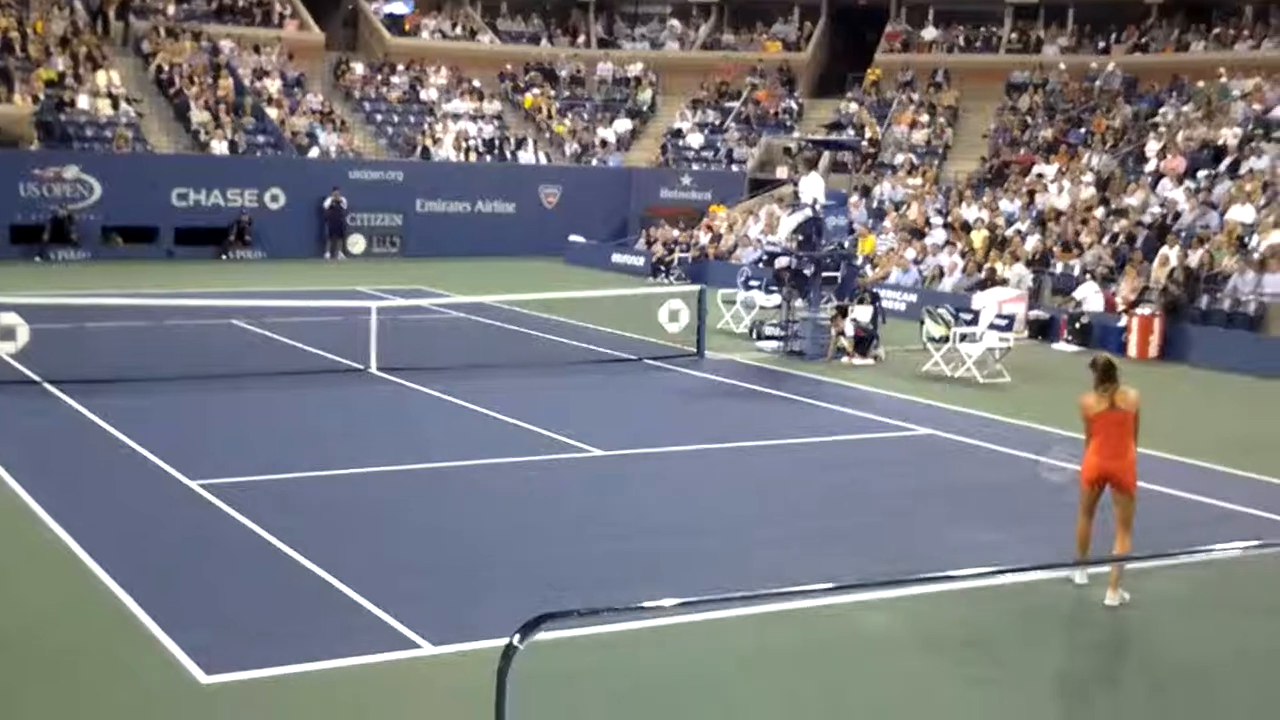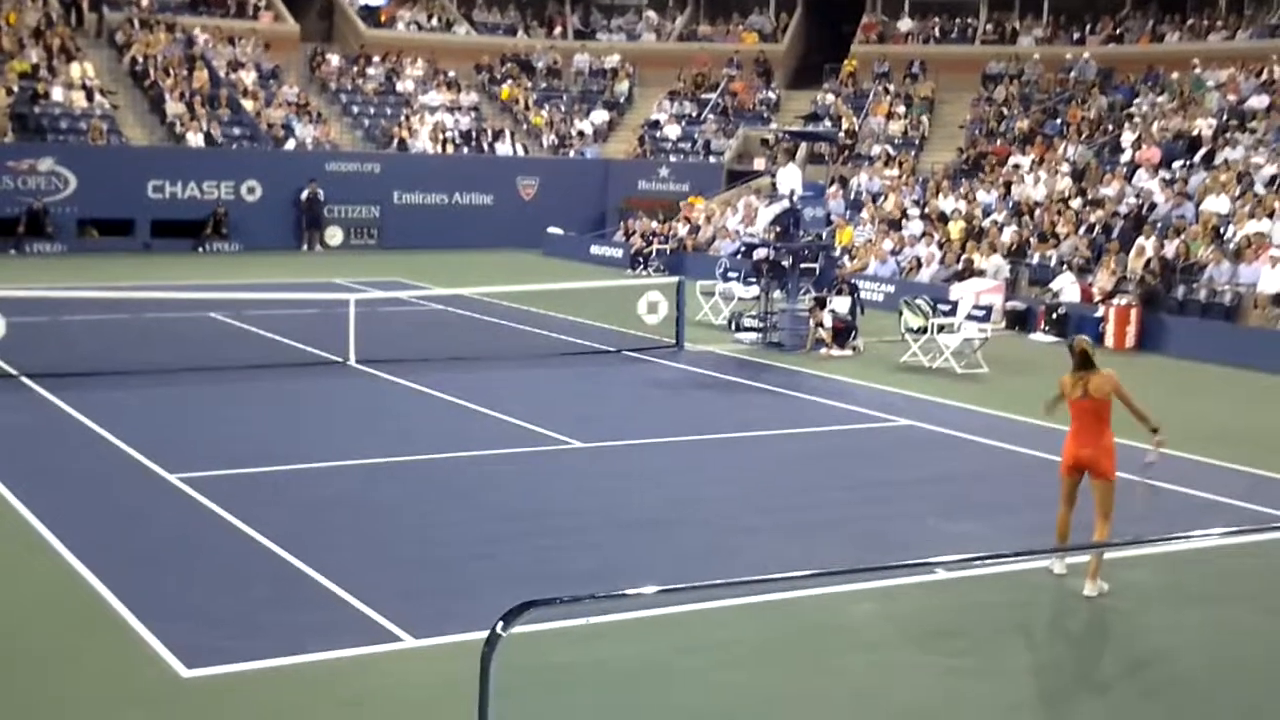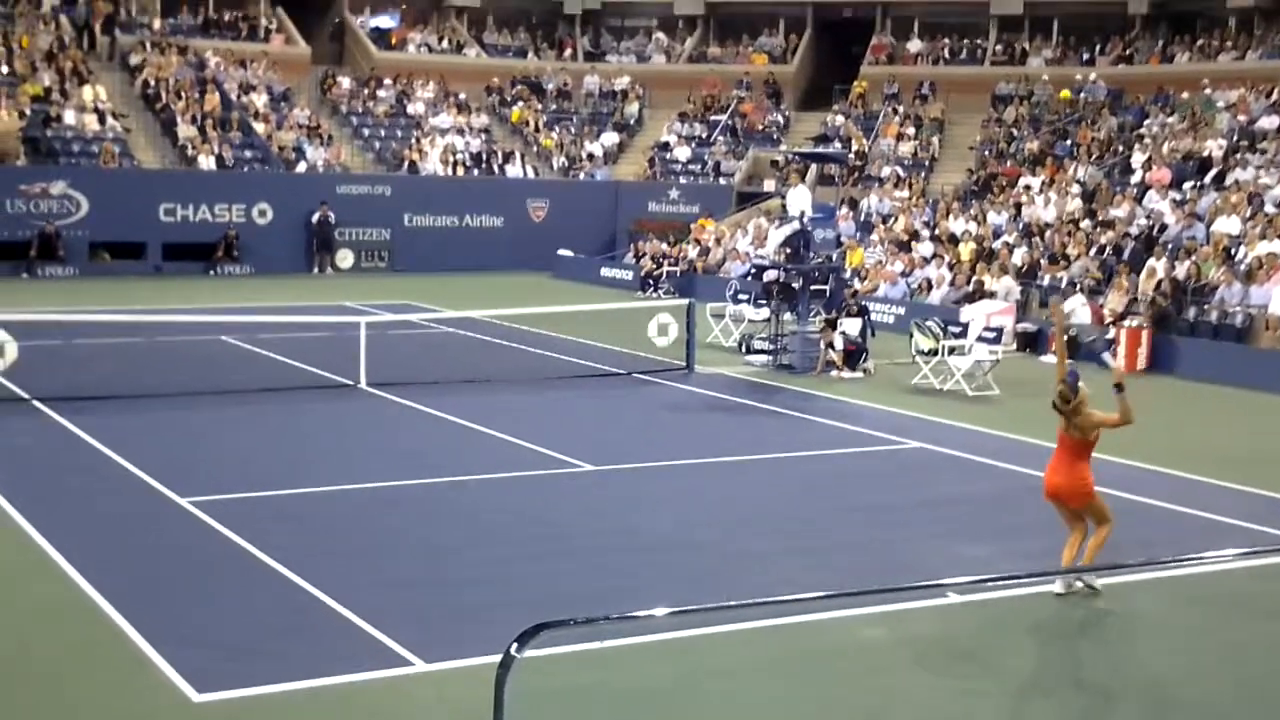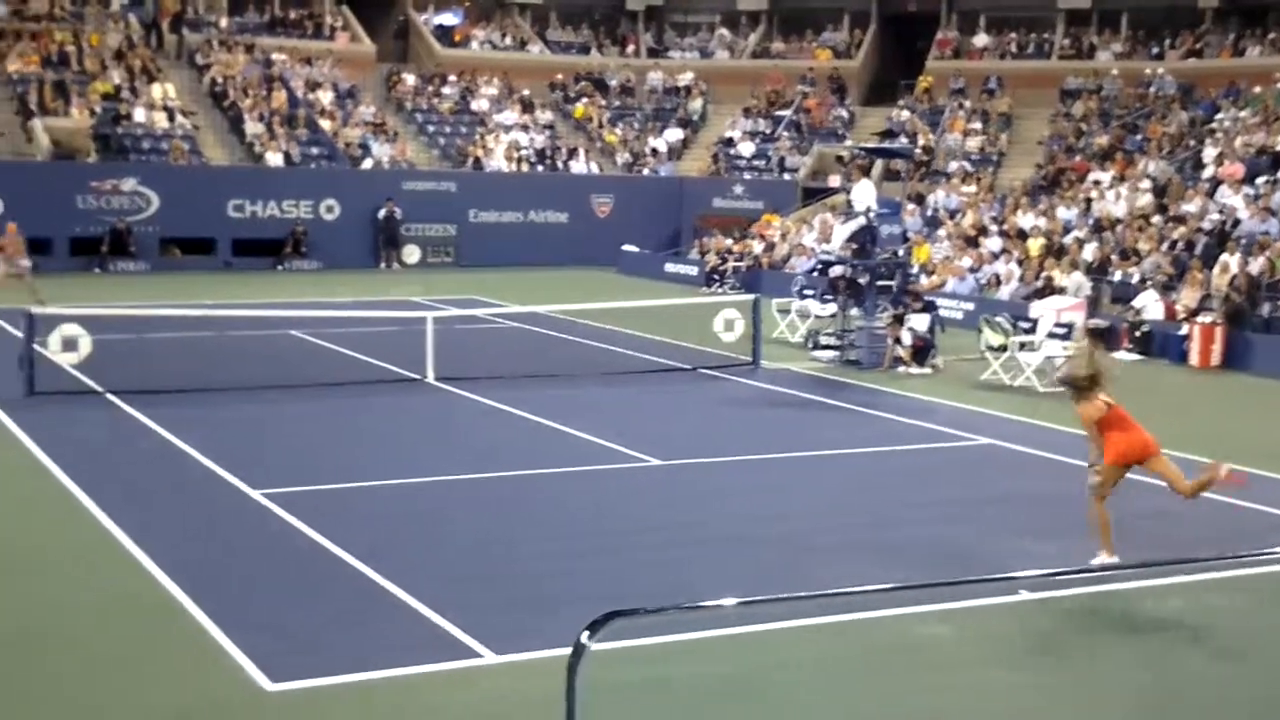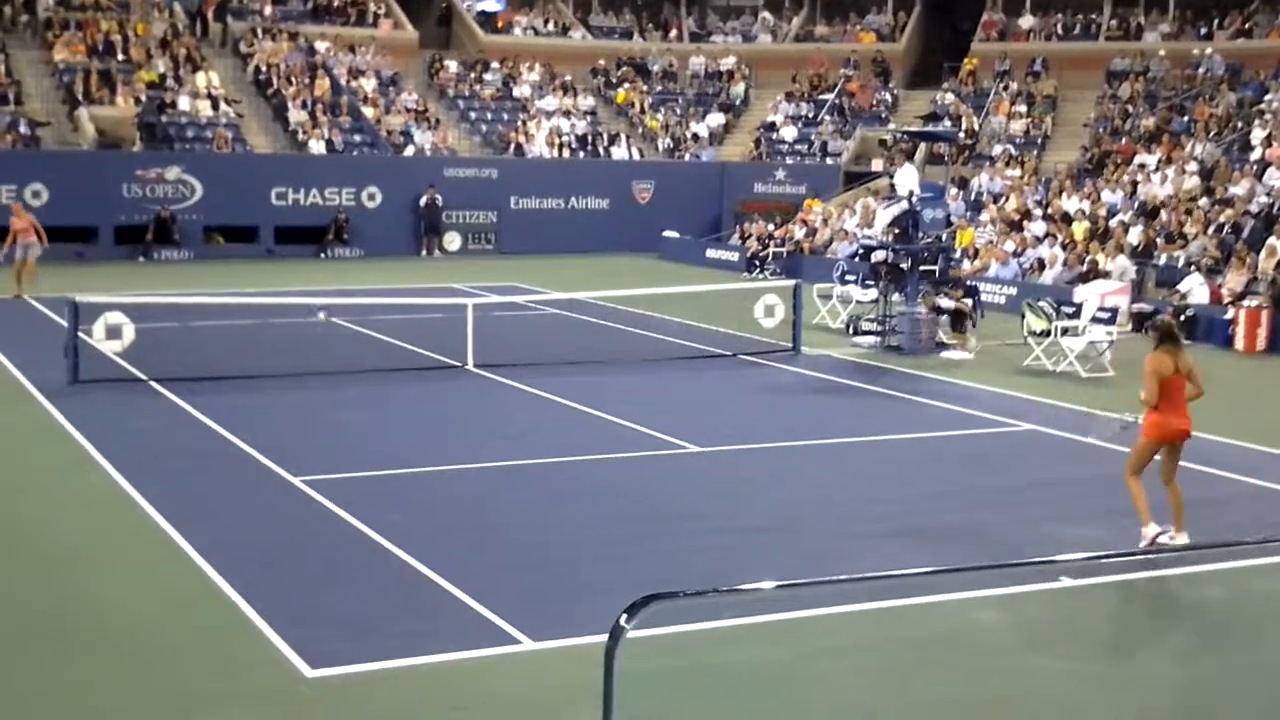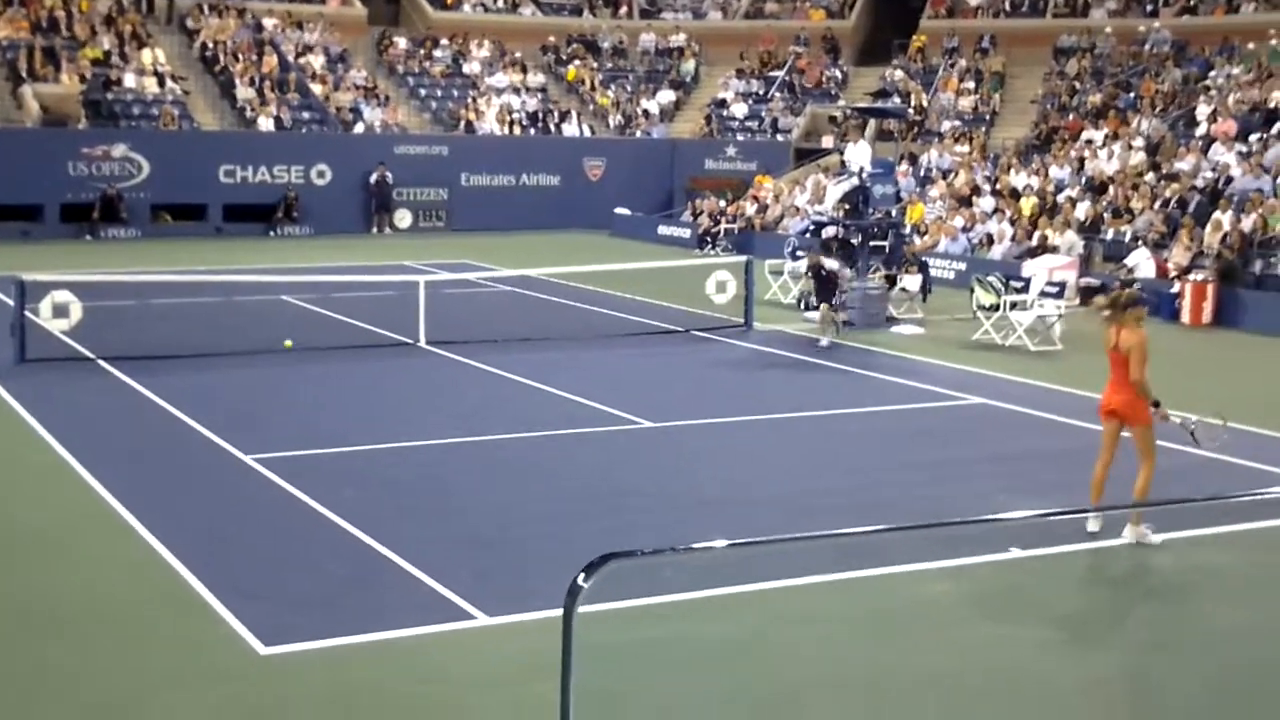
dt=0.7s
person 1, frame 1
left shoulder: (1087, 401)
right shoulder: (1133, 396)
left elbow: (1090, 436)
right elbow: (1133, 434)
left hip: (1096, 462)
right hip: (1123, 465)
left knee: (1085, 516)
right knee: (1124, 530)
left ankle: (1080, 569)
right ankle: (1113, 590)
person 1, frame 2
left shoulder: (1066, 381)
right shoulder: (1108, 379)
right elbow: (1134, 410)
left wrist: (1052, 403)
right wrist: (1154, 429)
left hip: (1073, 450)
right hip: (1100, 453)
left knee: (1066, 505)
right knee: (1102, 519)
left ankle: (1059, 559)
right ankle: (1092, 581)
person 1, frame 3
left shoulder: (1065, 409)
right shoulder: (1090, 419)
left elbow: (1061, 363)
right elbow: (1125, 419)
left wrist: (1058, 329)
right wrist: (1119, 387)
left hip: (1052, 482)
right hip: (1076, 484)
left knee: (1078, 527)
right knee: (1103, 523)
left ankle: (1065, 578)
right ankle: (1084, 569)
person 1, frame 4
left shoulder: (1083, 410)
right shoulder: (1100, 393)
left elbow: (1097, 445)
left wrist: (1094, 468)
left hip: (1121, 447)
right hip: (1143, 441)
left knee: (1098, 498)
right knee: (1186, 490)
left ankle: (1108, 554)
right ankle: (1216, 472)
person 1, frame 5
left shoulder: (1153, 360)
right shoulder: (1184, 358)
left elbow: (1151, 401)
right elbow: (1198, 390)
left wrist: (1144, 396)
left hip: (1159, 424)
right hip: (1181, 424)
left knee: (1132, 475)
right knee: (1169, 478)
left ankle: (1148, 527)
right ankle: (1178, 533)
person 1, frame 6
left shoulder: (1111, 330)
right shoulder: (1137, 335)
right elbow: (1136, 377)
left wrist: (1136, 323)
right wrist: (1155, 404)
left hip: (1112, 398)
right hip: (1133, 402)
left knee: (1104, 459)
right knee: (1147, 464)
left ankle: (1093, 516)
right ankle: (1134, 526)
